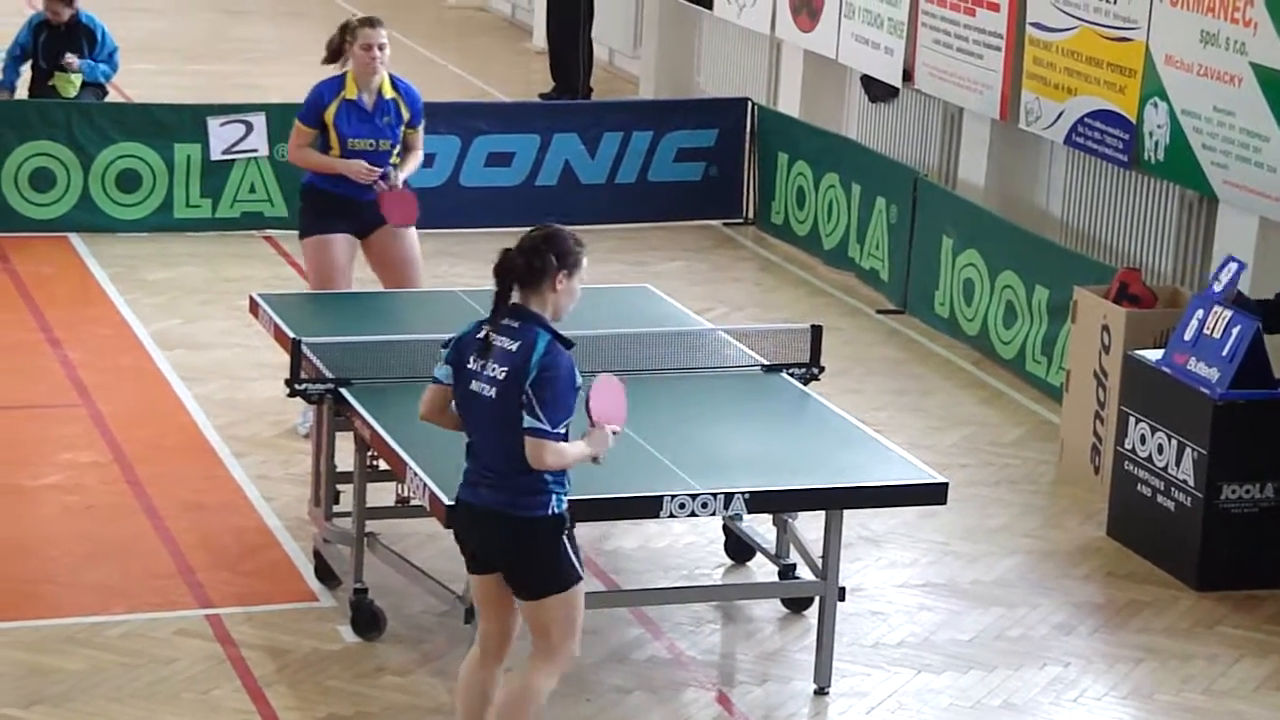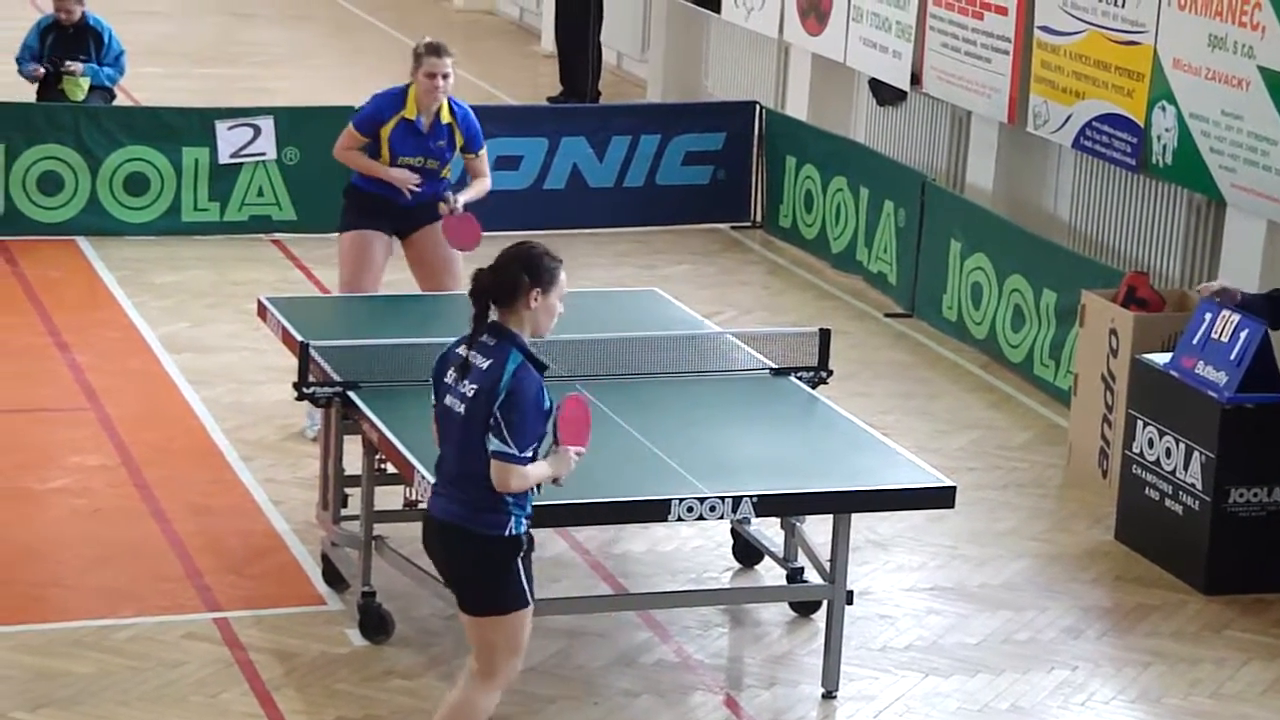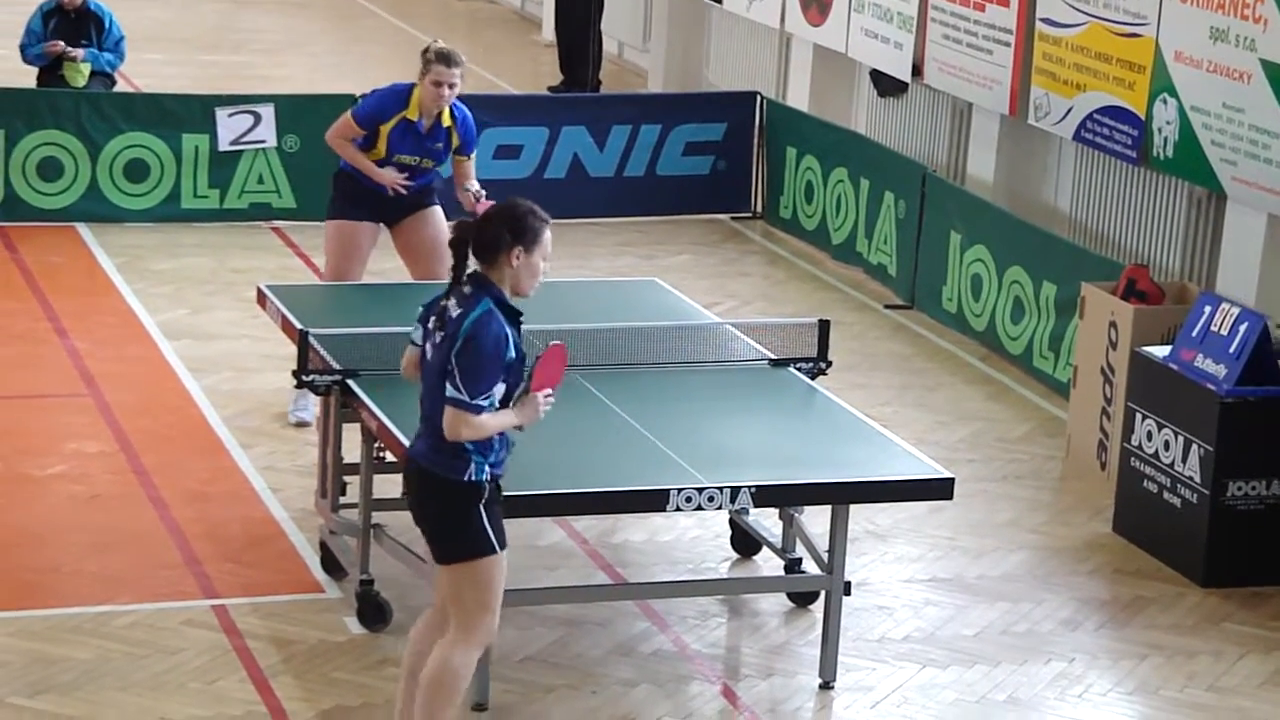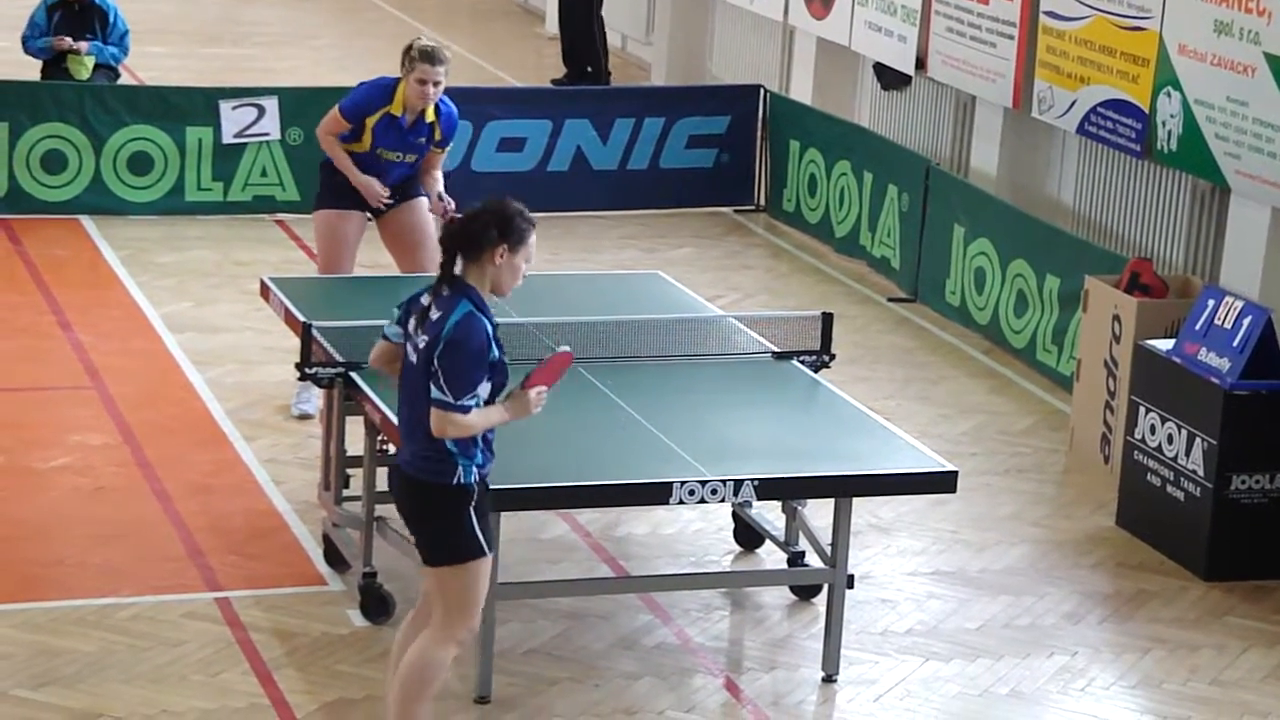
dt=0.3s
person 1, frame 1
left shoulder: (473, 336)
right shoulder: (550, 359)
left elbow: (431, 409)
right elbow: (543, 457)
right wrist: (590, 444)
left hip: (474, 512)
right hip: (530, 523)
left knee: (492, 644)
right knee: (554, 654)
person 1, frame 2
left shoulder: (457, 353)
right shoulder: (520, 380)
right elbow: (507, 478)
right wrist: (553, 465)
left hip: (443, 525)
right hip: (489, 540)
left knee: (488, 661)
right knee: (496, 673)
person 1, frame 3
left shoulder: (449, 301)
right shoulder: (488, 329)
left elbow: (413, 366)
right elbow: (460, 424)
right wrist: (520, 413)
left hip: (430, 476)
right hip: (460, 488)
left knee: (449, 609)
right knee: (474, 629)
person 1, frame 4
left shoulder: (426, 301)
right shoulder: (471, 329)
left elbow: (382, 360)
right elbow: (447, 424)
right wrist: (509, 409)
left hip: (414, 476)
right hip: (449, 488)
left knee: (435, 608)
right knee: (456, 627)
person 2, frame 1
left shoulder: (406, 97)
right shoulder: (326, 95)
left elbow: (414, 151)
right elbow: (295, 152)
left wrist: (399, 175)
right wrist: (343, 165)
left hip: (384, 206)
right hip: (328, 206)
right ankle: (314, 402)
person 2, frame 2
left shoulder: (463, 119)
right shoulder: (384, 106)
left elbow: (483, 179)
right elbow: (343, 150)
left wrist: (460, 199)
right wrist: (388, 172)
left hip: (428, 209)
right hip: (370, 206)
person 2, frame 3
left shoulder: (462, 123)
right shoulder: (386, 102)
left elbow: (464, 180)
right elbow: (336, 137)
left wrist: (471, 195)
right wrist: (375, 173)
left hip: (417, 196)
right hip: (359, 191)
right ankle: (306, 388)
person 2, frame 4
left shoulder: (446, 116)
right shoulder: (373, 95)
left elbow: (429, 171)
right elbow: (326, 134)
left wrist: (437, 195)
right wrist: (359, 180)
left hip: (401, 186)
right hip: (346, 183)
left knee: (430, 278)
right ankle: (309, 381)
